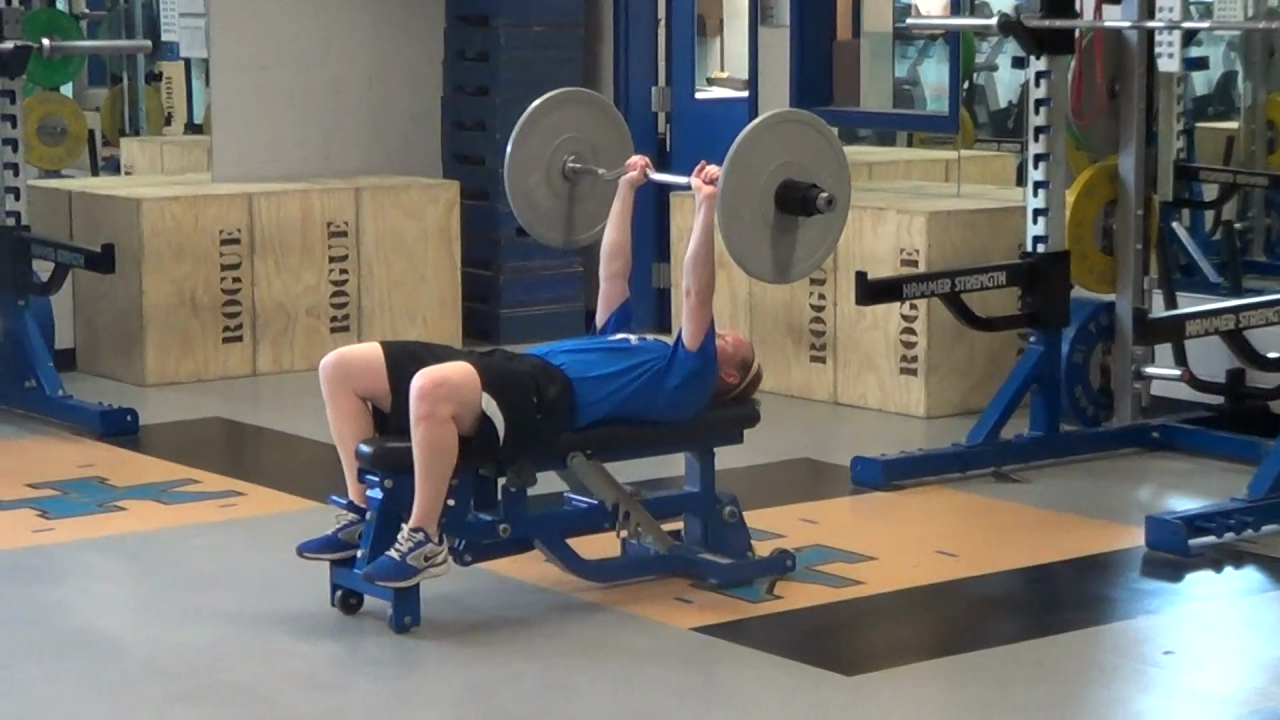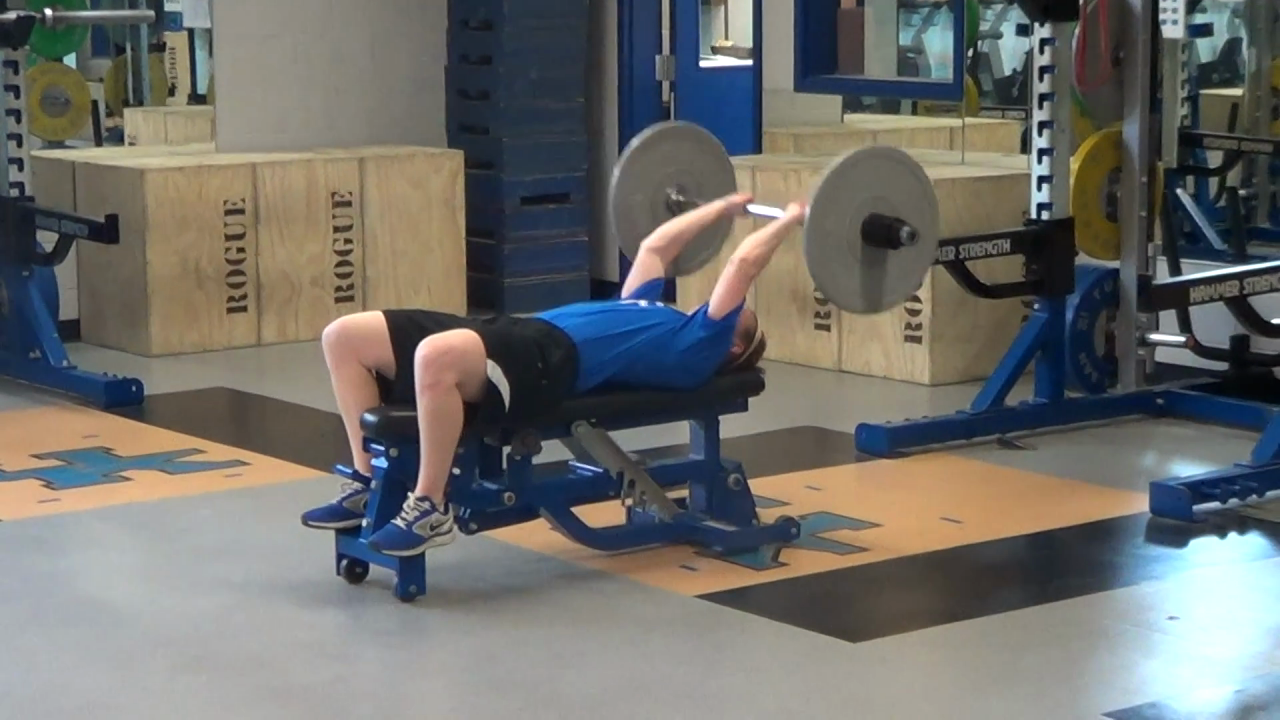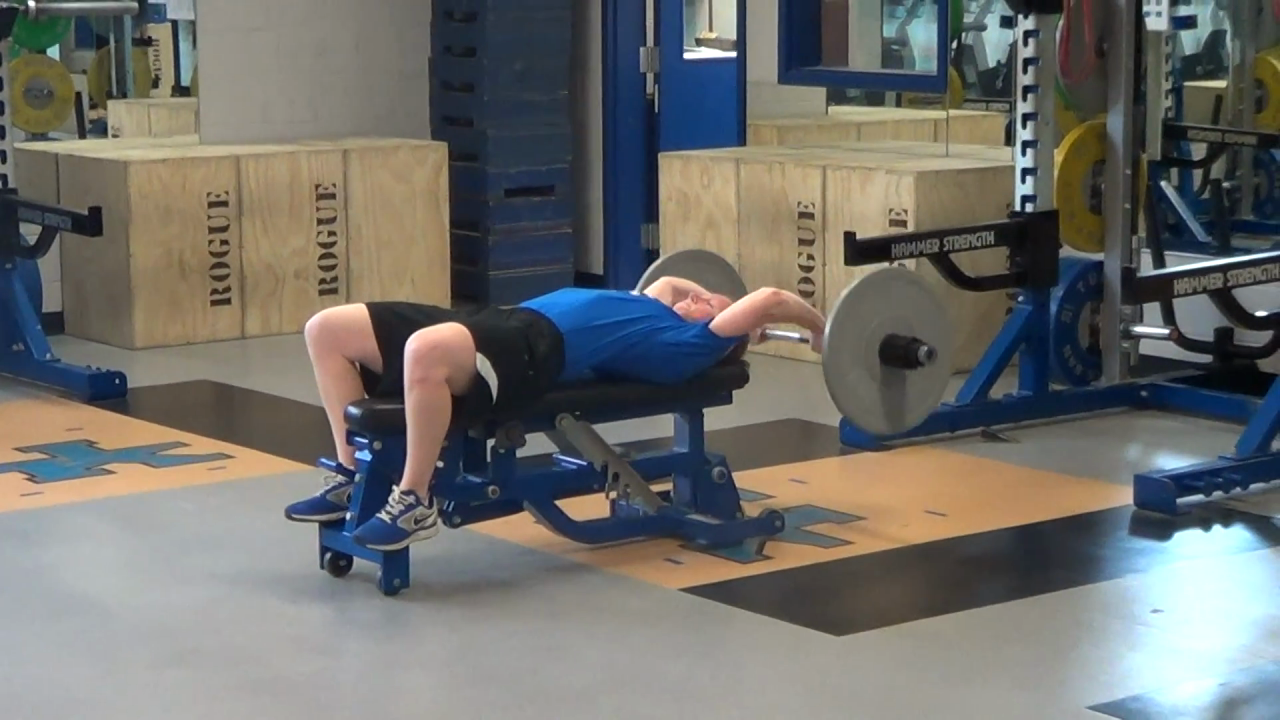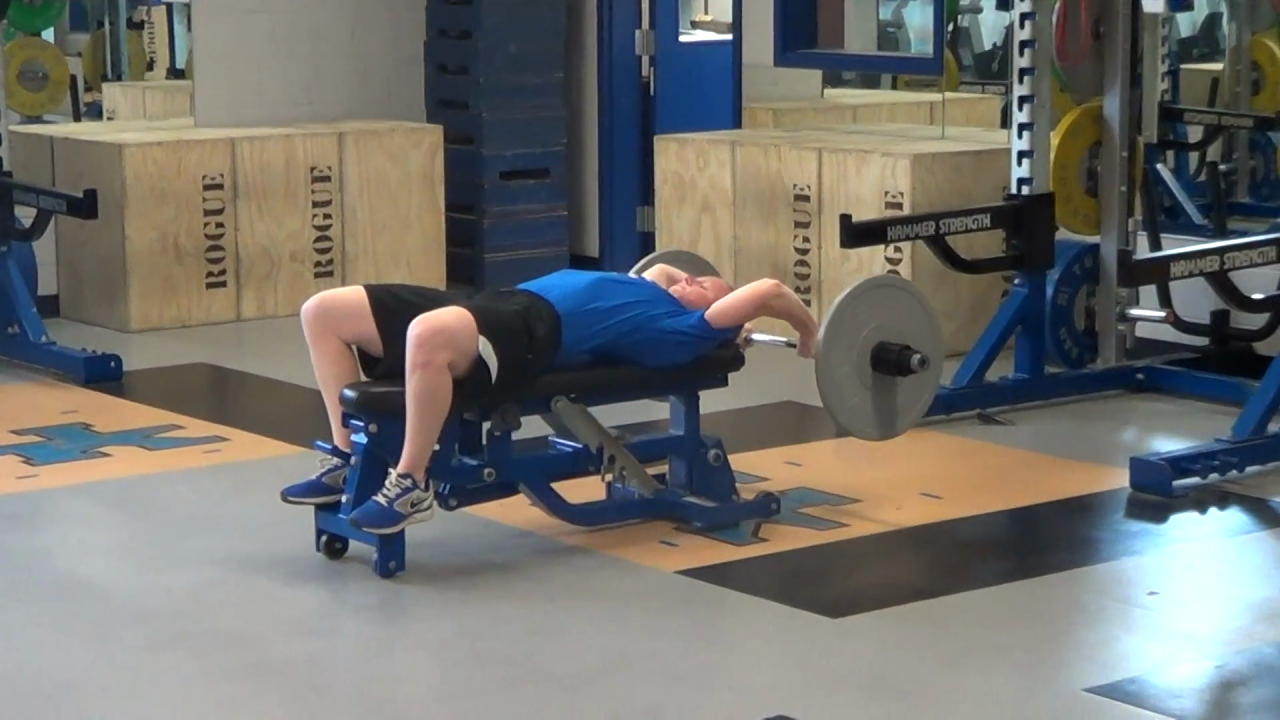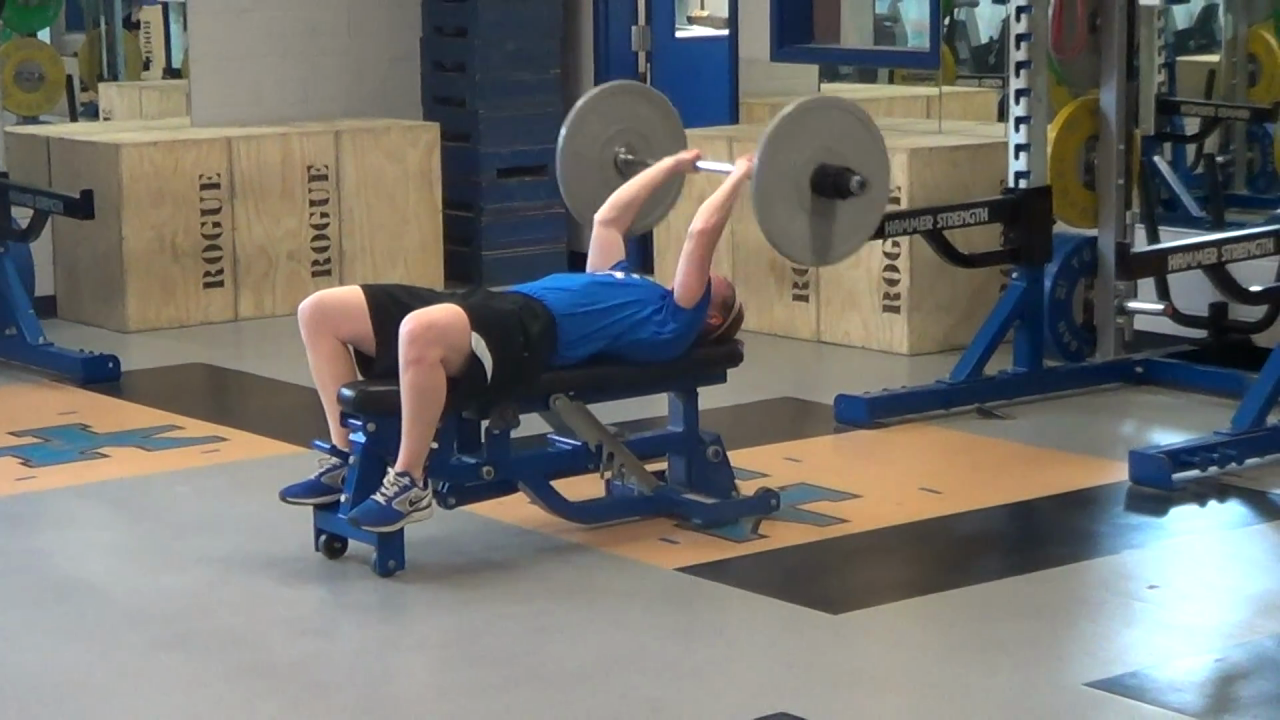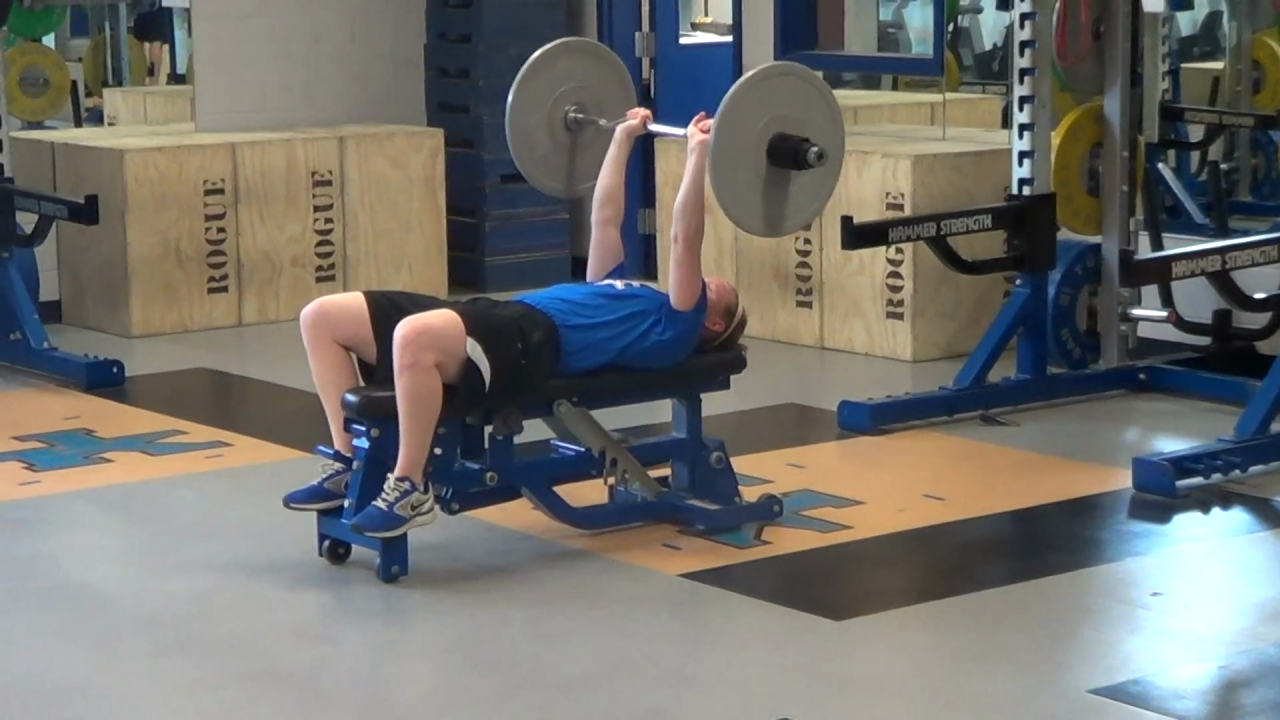
dt=0.7s
person 1, frame 1
left shoulder: (686, 382)
right shoulder: (633, 346)
left elbow: (696, 295)
right elbow: (613, 273)
left wrist: (706, 204)
right wrist: (626, 188)
left hip: (543, 396)
right hip: (510, 366)
left knee: (432, 389)
right knee: (339, 367)
left ankle: (424, 540)
right ankle: (363, 514)
person 1, frame 2
left shoulder: (698, 348)
right shoulder: (651, 314)
left elbow: (743, 265)
right elbow: (653, 248)
left wrist: (790, 220)
right wrist: (724, 205)
left hip: (551, 358)
right hip: (518, 332)
left knee: (436, 357)
right knee: (343, 336)
left ankle: (430, 509)
right ankle: (368, 484)
person 1, frame 3
left shoulder: (687, 346)
right shoulder: (656, 317)
left elbow: (767, 300)
right elbow: (668, 282)
left wrist: (818, 324)
right wrist: (737, 306)
left hip: (537, 347)
right hip: (507, 320)
left knee: (425, 351)
right knee: (327, 329)
left ankle: (413, 501)
right ankle: (352, 475)
person 1, frame 4
left shoulder: (683, 330)
right shoulder: (652, 302)
left elbow: (766, 290)
right elbow: (662, 271)
left wrist: (809, 330)
left hip: (536, 329)
right hip: (500, 304)
left knee: (427, 335)
right knee: (323, 311)
left ankle: (410, 484)
right ankle: (348, 459)
person 1, frame 5
left shoulder: (674, 326)
right shoulder: (624, 283)
left elbow: (700, 236)
right elbow: (607, 218)
left wrist: (741, 176)
right wrist: (672, 164)
left hip: (529, 332)
right hip: (493, 306)
left knee: (420, 332)
right knee: (319, 311)
left ankle: (409, 485)
right ankle: (346, 461)
person 1, frame 6
left shoulder: (674, 329)
right shoulder: (625, 296)
left elbow: (685, 240)
right elbow: (605, 221)
left wrist: (696, 153)
right wrist: (622, 137)
left hip: (532, 342)
right hip: (498, 315)
left knee: (415, 338)
right knee: (321, 317)
left ankle: (410, 489)
right ankle: (349, 464)
